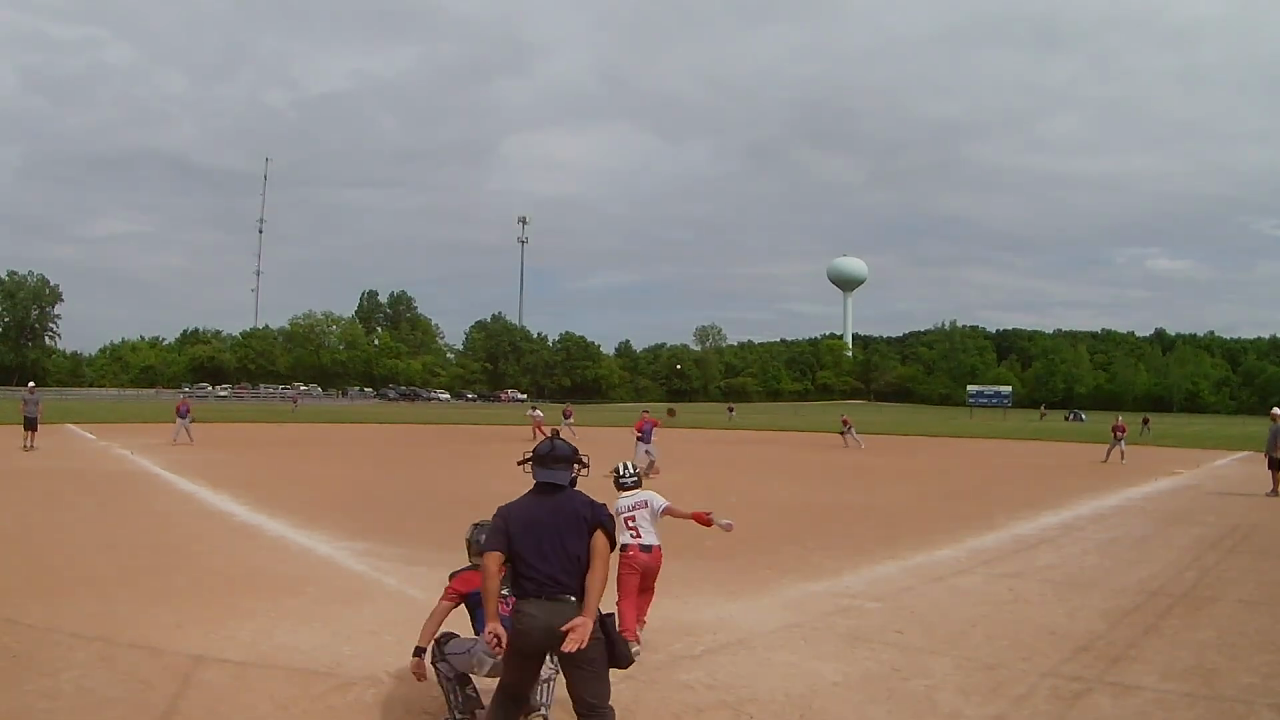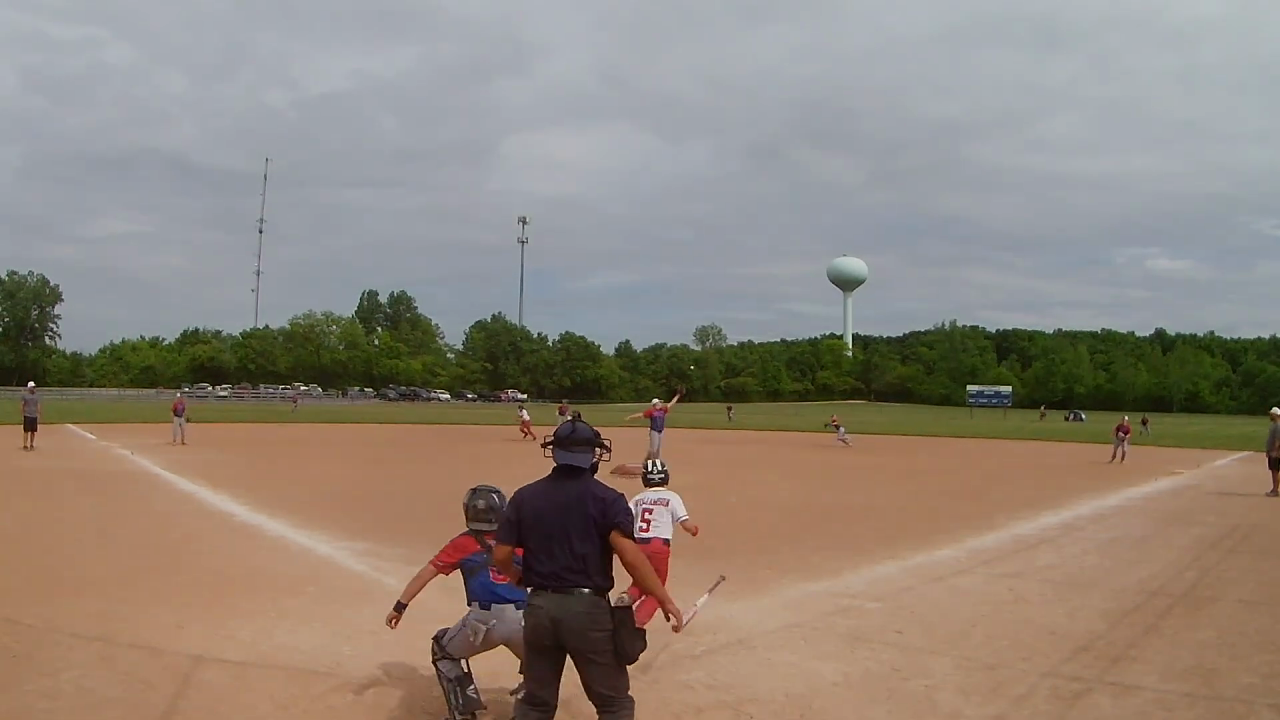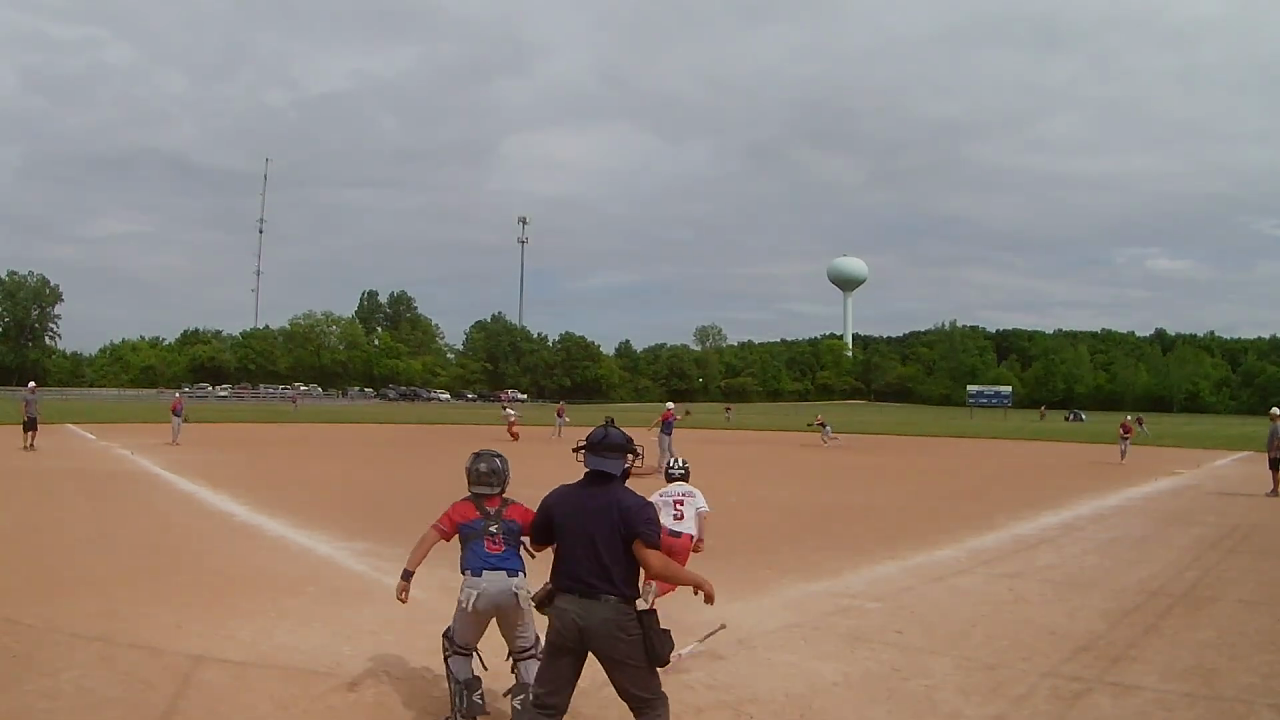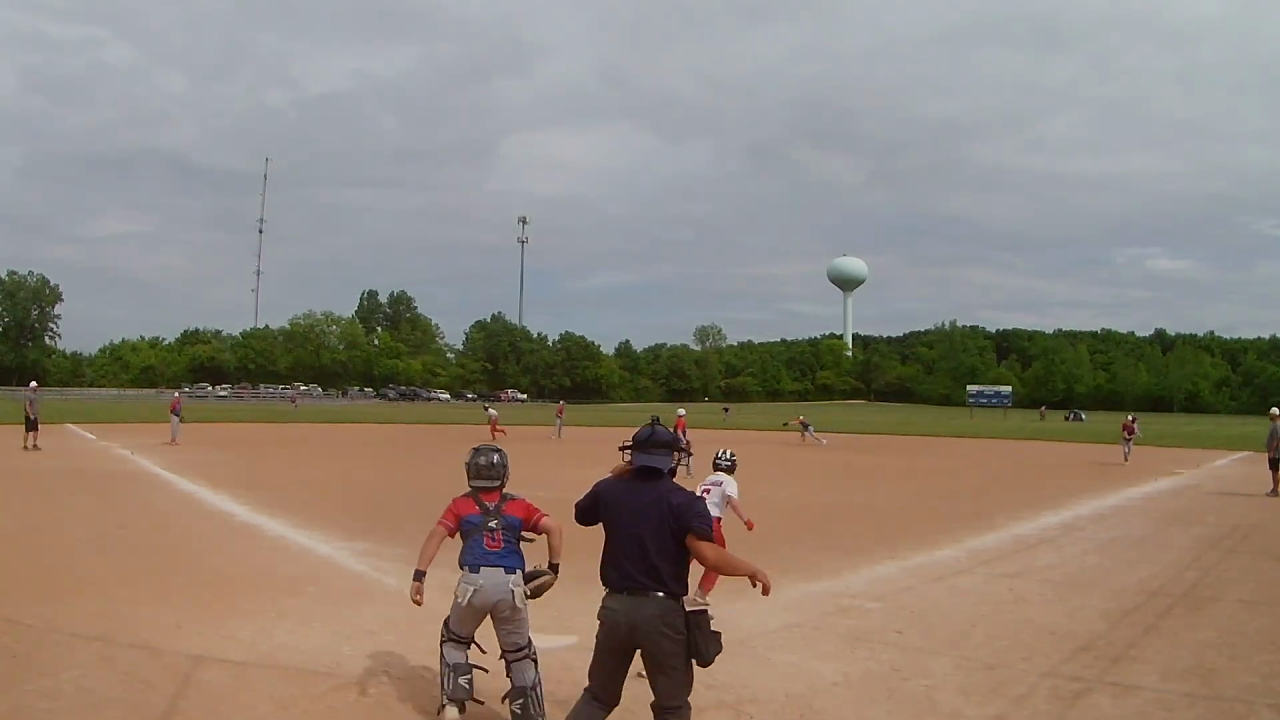
dt=0.2s
person 1, frame 1
left shoulder: (510, 512)
right shoulder: (591, 509)
left elbow: (491, 565)
right elbow: (600, 559)
left wrist: (492, 620)
right wrist: (589, 617)
left hip: (527, 615)
right hip: (575, 613)
left knee: (510, 697)
person 1, frame 2
left shoulder: (525, 497)
right shoulder: (606, 498)
left elbow: (501, 556)
right elbow: (629, 554)
left wrist: (519, 575)
right wrist: (665, 600)
left hip: (540, 607)
right hip: (587, 608)
person 1, frame 3
left shoulder: (559, 499)
right shoulder: (634, 506)
left elbow: (538, 542)
right elbow: (652, 562)
right wrist: (699, 580)
left hip: (566, 610)
right hip: (615, 614)
person 1, frame 4
left shoulder: (609, 492)
right shoulder: (683, 501)
left elbow: (581, 514)
right elbow: (706, 554)
right wrist: (754, 572)
left hip: (615, 608)
right hip: (662, 612)
person 2, frame 1
left shoulder: (464, 578)
left elbow: (439, 612)
left wrist: (419, 653)
left hip: (489, 654)
left knee: (444, 646)
right knee: (547, 660)
person 2, frame 2
left shoulder: (462, 543)
left elbow: (427, 573)
left wrist: (400, 606)
left hip: (482, 619)
right hip: (521, 619)
left knee: (444, 649)
person 2, frame 3
left shoulder: (459, 509)
right shoulder: (517, 511)
left elbow: (427, 540)
left wrist: (406, 576)
left hip: (477, 588)
right hip: (515, 587)
left knee: (457, 649)
right knee: (527, 653)
person 2, frame 4
left shoulder: (460, 504)
right shoulder: (518, 505)
left elbow: (435, 536)
right elbow: (554, 528)
left wrist: (419, 577)
right wrist: (553, 568)
left hip: (473, 583)
right hip: (511, 585)
left knee: (454, 638)
right knee: (519, 654)
person 3, frame 1
left shoulder: (617, 506)
right shoulder: (648, 497)
right elbow: (667, 509)
right wrist: (694, 515)
left hip: (630, 556)
right hip: (653, 556)
left knee: (626, 600)
right knee: (646, 589)
left ankle: (630, 640)
right ankle: (637, 626)
person 3, frame 2
left shoulder: (637, 499)
right shoulder: (672, 497)
right elbow: (687, 525)
right wrist: (694, 529)
left hip: (637, 545)
right hip: (659, 547)
left ankle: (628, 597)
right ankle: (636, 623)
person 3, frame 3
left shoulder: (661, 493)
right shoulder: (695, 493)
right elbow: (702, 516)
right wrist: (701, 539)
left hip: (663, 535)
right hip: (684, 540)
right ankle: (656, 589)
person 3, frame 4
left shoulder: (708, 480)
right shoulder: (730, 483)
right elbow: (732, 500)
right wrist: (746, 520)
right hip: (710, 522)
right ankle: (701, 594)
